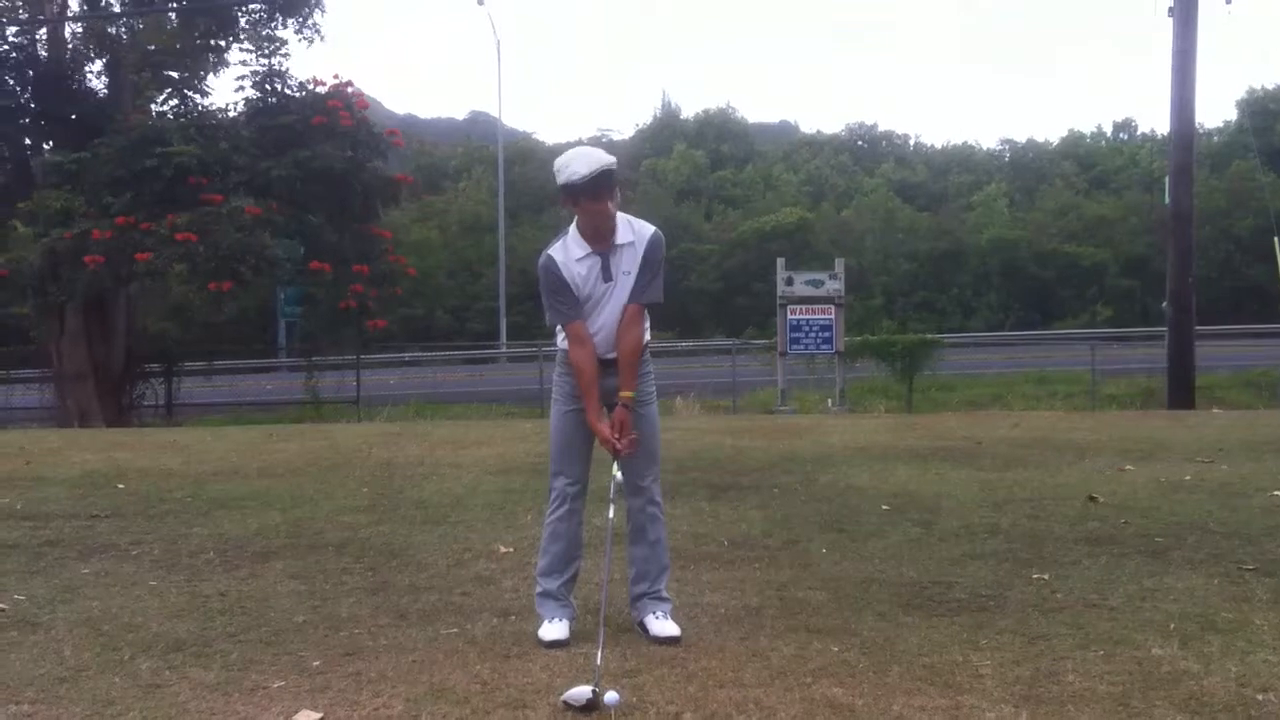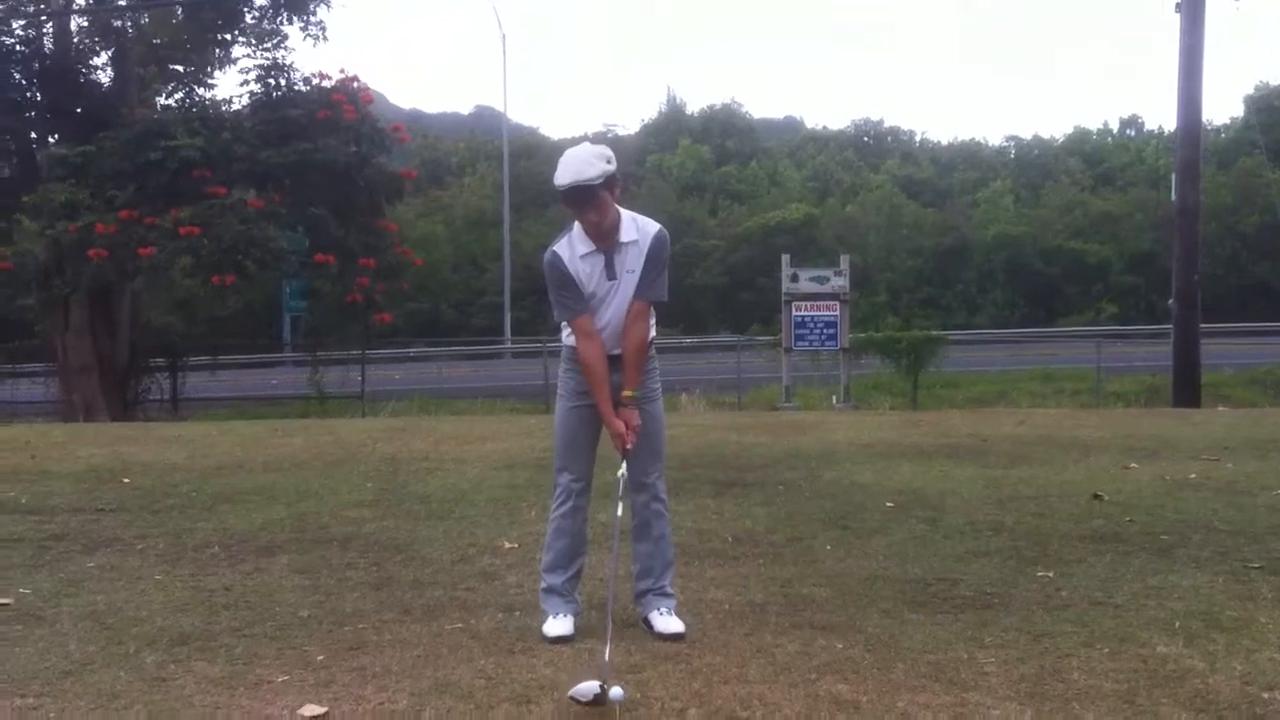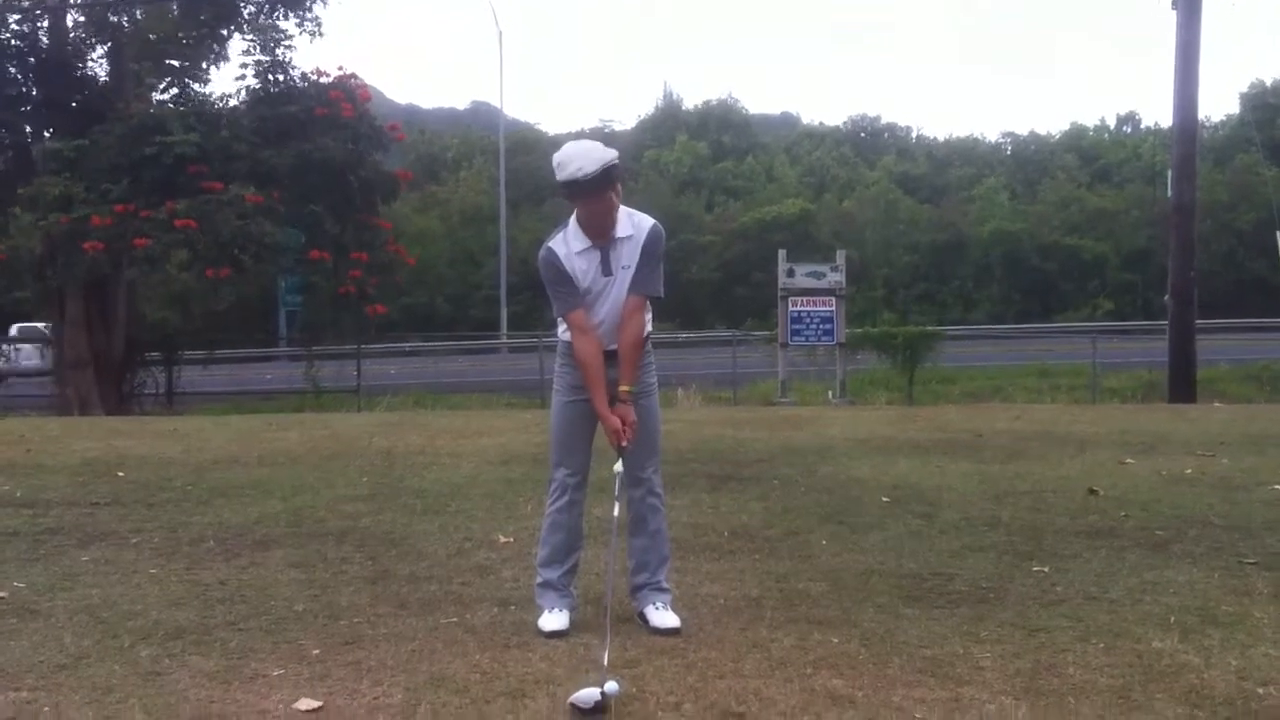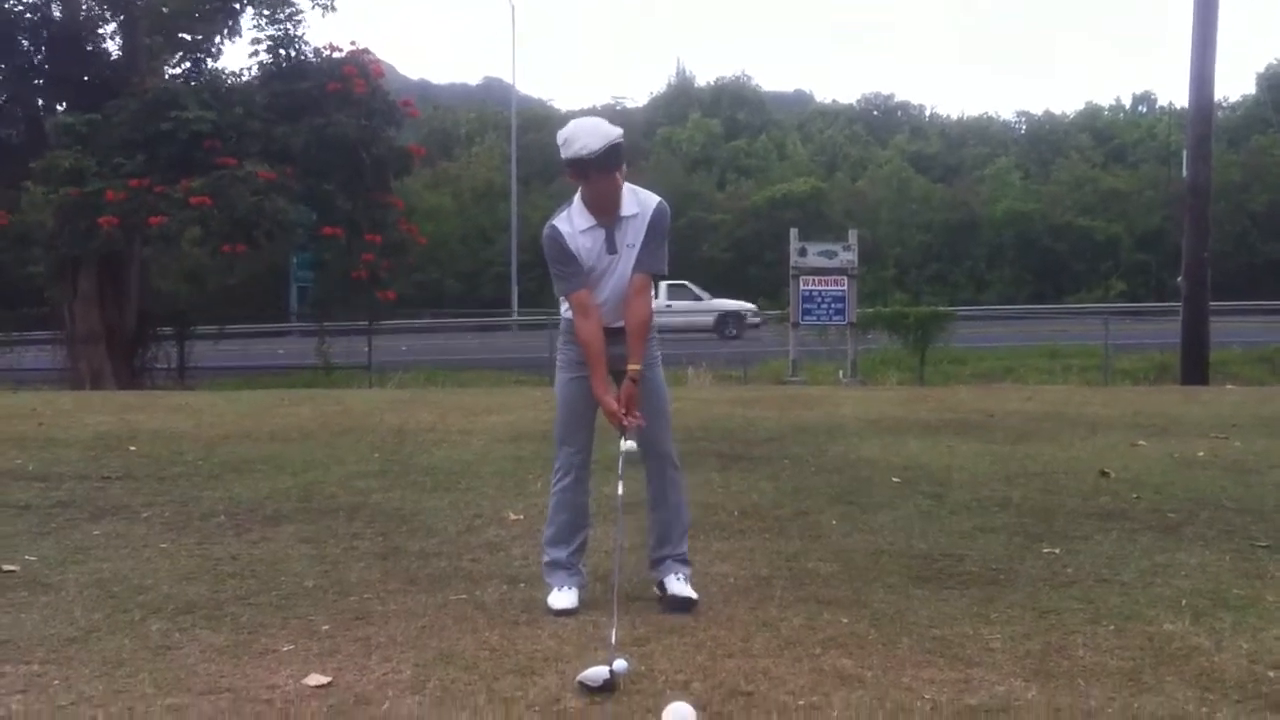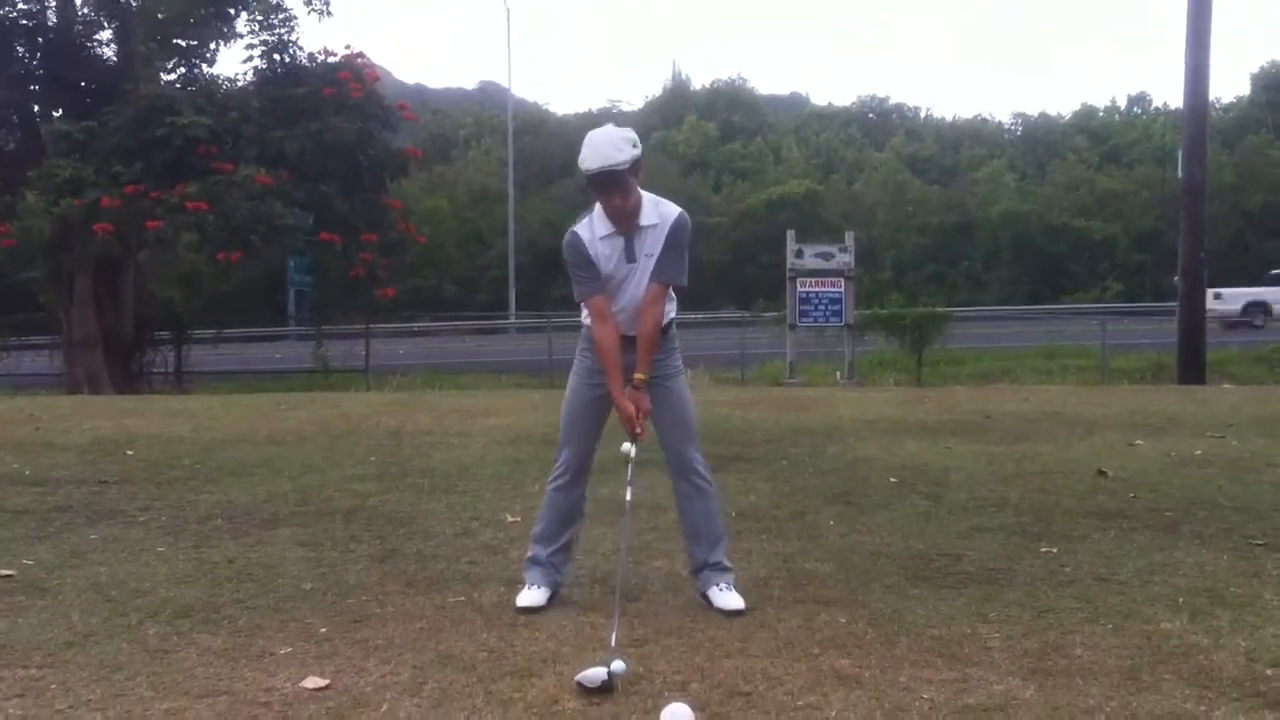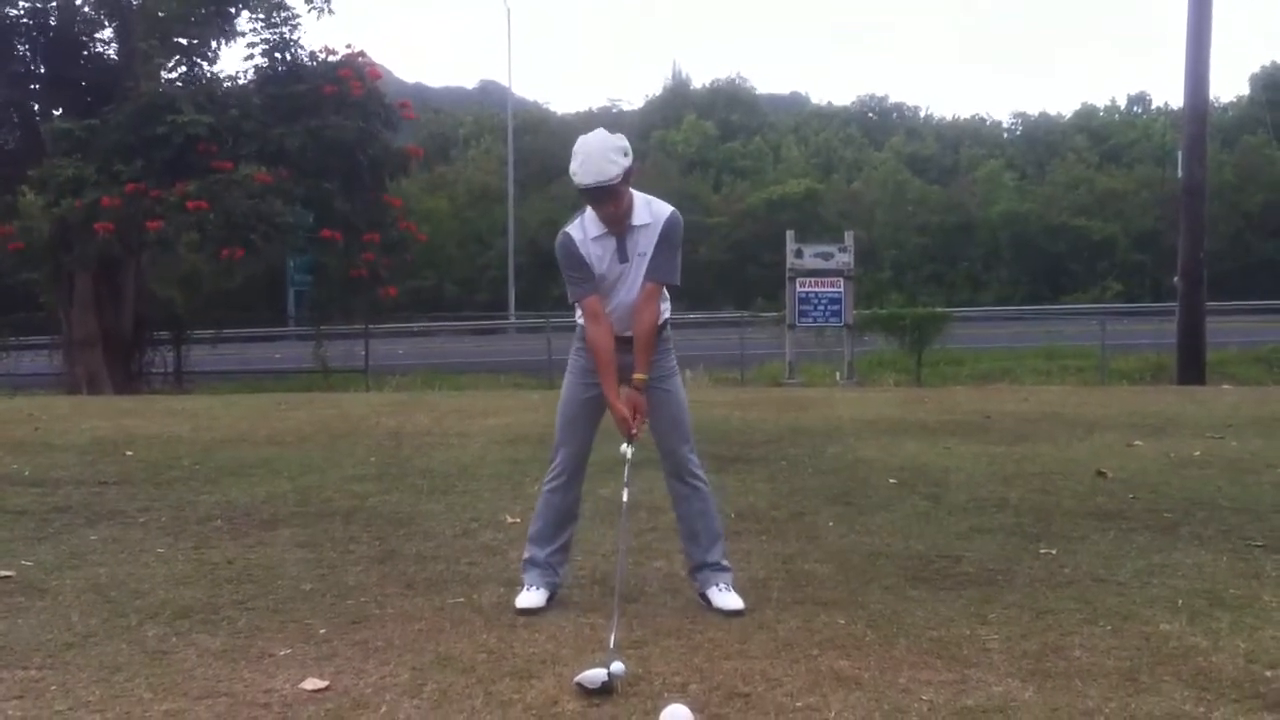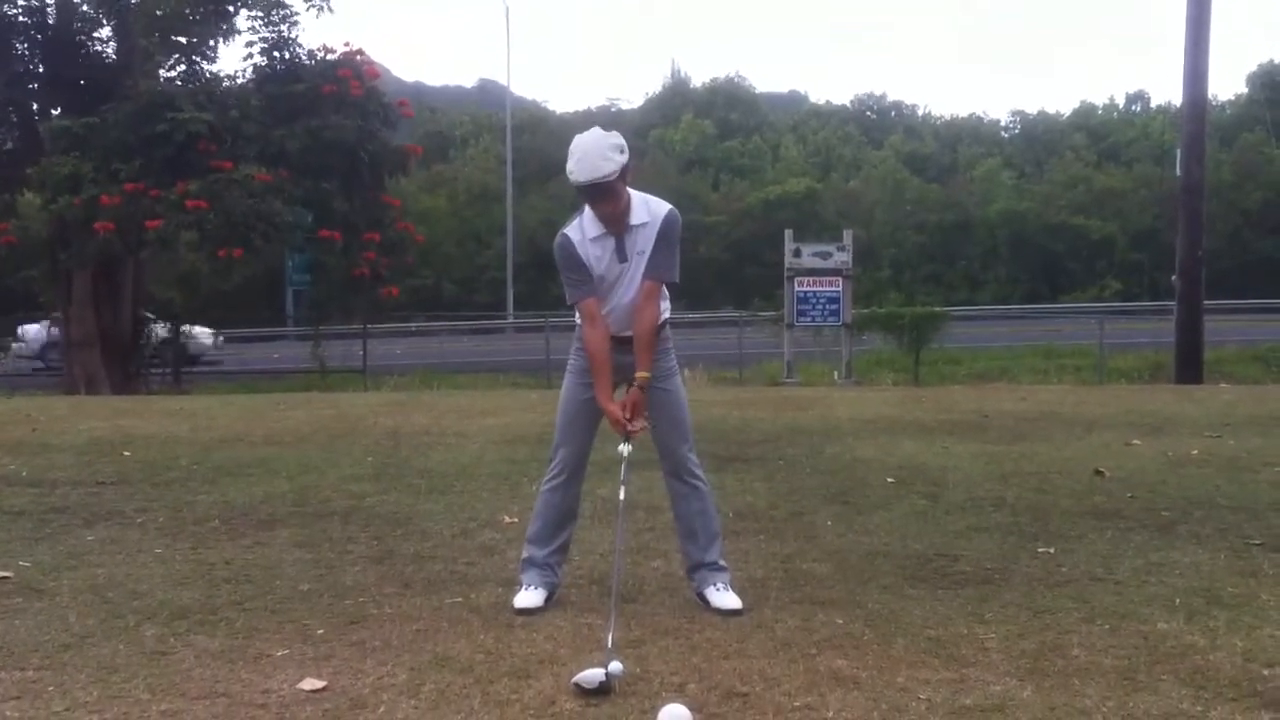
dt=0.7s
person 1, frame 1
left shoulder: (648, 241)
right shoulder: (554, 261)
left elbow: (631, 325)
right elbow: (579, 342)
left wrist: (624, 402)
right wrist: (595, 419)
left hip: (633, 369)
right hip: (576, 373)
left knee: (644, 488)
right knee: (566, 488)
left ankle: (651, 602)
right ankle: (554, 605)
person 1, frame 2
left shoulder: (652, 239)
right shoulder: (559, 258)
left elbow: (637, 324)
right elbow: (586, 339)
left wrist: (629, 402)
right wrist: (608, 413)
left hip: (639, 366)
right hip: (580, 370)
left knee: (648, 485)
right knee: (570, 485)
left ankle: (656, 598)
right ankle: (559, 601)
person 1, frame 3
left shoulder: (647, 234)
right shoulder: (555, 254)
left elbow: (633, 318)
right elbow: (582, 334)
left wrist: (625, 397)
right wrist: (603, 409)
left hip: (634, 361)
right hip: (576, 365)
left knee: (645, 480)
right knee: (566, 480)
left ankle: (652, 593)
right ankle: (554, 595)
person 1, frame 4
left shoulder: (652, 211)
right shoulder: (559, 232)
left elbow: (639, 297)
right elbow: (583, 313)
left wrist: (633, 376)
right wrist: (602, 392)
left hip: (639, 338)
right hip: (581, 342)
left knee: (661, 453)
right knee: (571, 459)
left ankle: (670, 566)
right ankle: (563, 572)
person 1, frame 5
left shoulder: (673, 222)
right shoulder: (579, 238)
left elbow: (653, 305)
right elbow: (602, 318)
left wrist: (641, 384)
right wrist: (619, 395)
left hip: (659, 347)
right hip: (599, 348)
left knee: (688, 460)
right knee: (570, 462)
left ankle: (713, 573)
right ankle: (542, 572)
person 1, frame 6
left shoulder: (665, 221)
right shoulder: (571, 240)
left elbow: (647, 306)
right elbow: (596, 319)
left wrist: (639, 384)
right wrist: (612, 396)
left hip: (652, 345)
right hip: (593, 349)
left knee: (682, 461)
right knee: (566, 462)
left ankle: (712, 574)
right ankle: (540, 573)
person 1, frame 7
left shoulder: (663, 219)
right shoulder: (570, 240)
left elbow: (647, 304)
right elbow: (592, 321)
left wrist: (640, 383)
right wrist: (605, 397)
left hip: (652, 345)
right hip: (594, 349)
left knee: (682, 460)
right knee: (565, 462)
left ankle: (710, 574)
right ankle: (538, 573)
